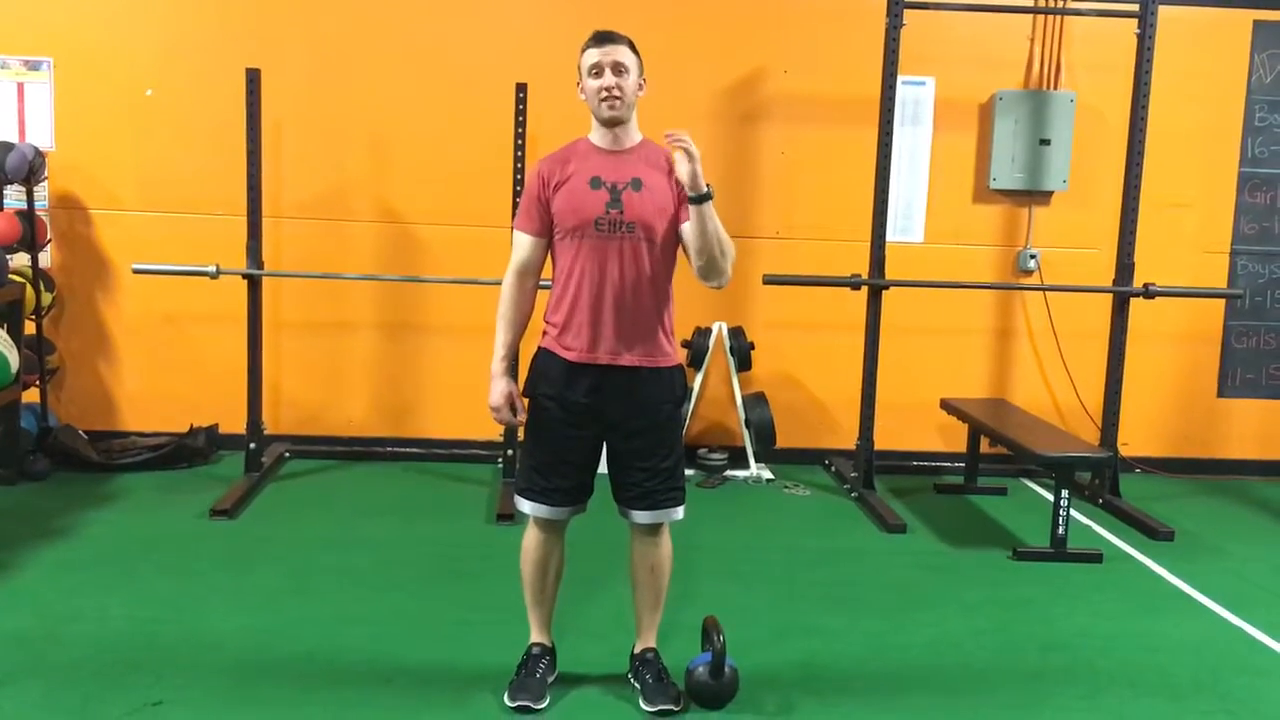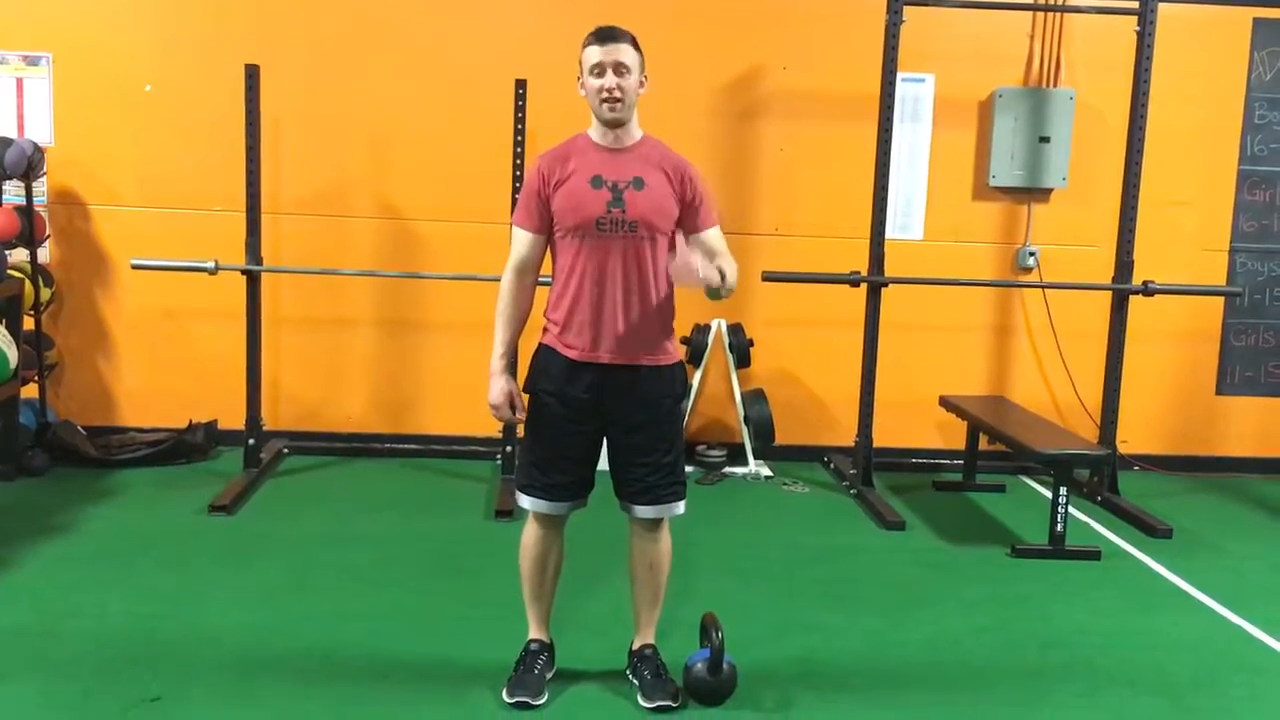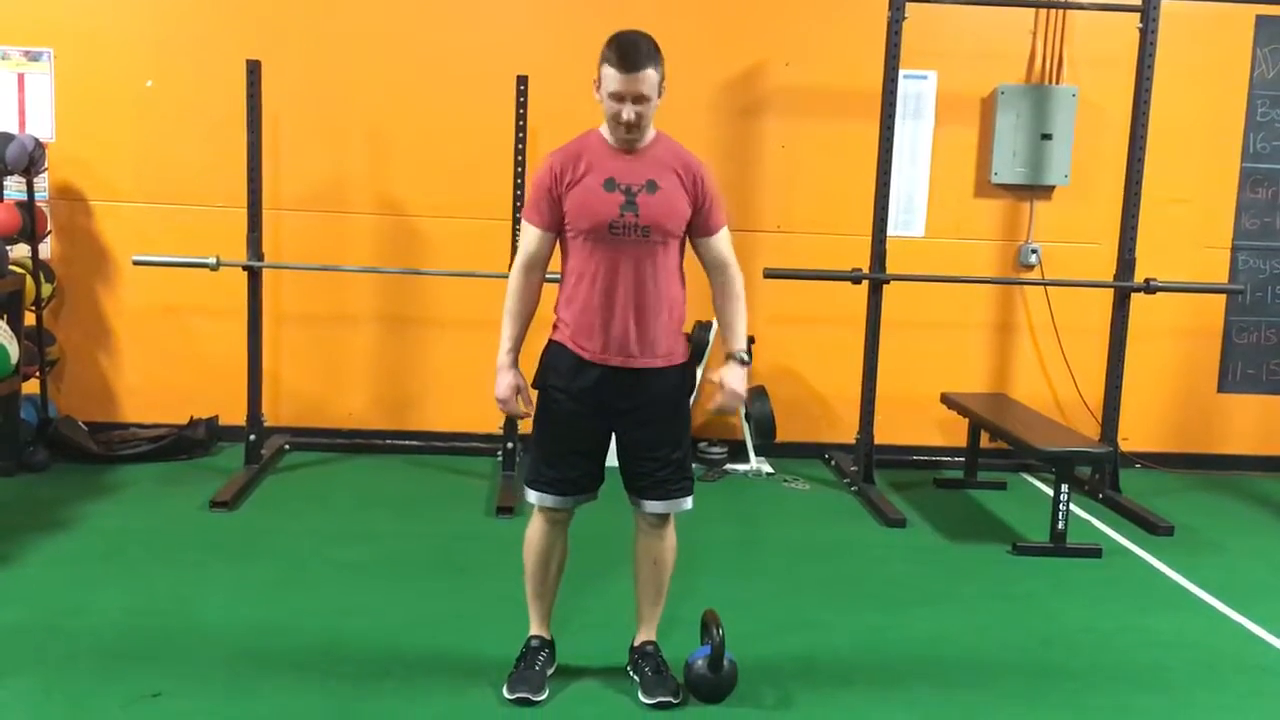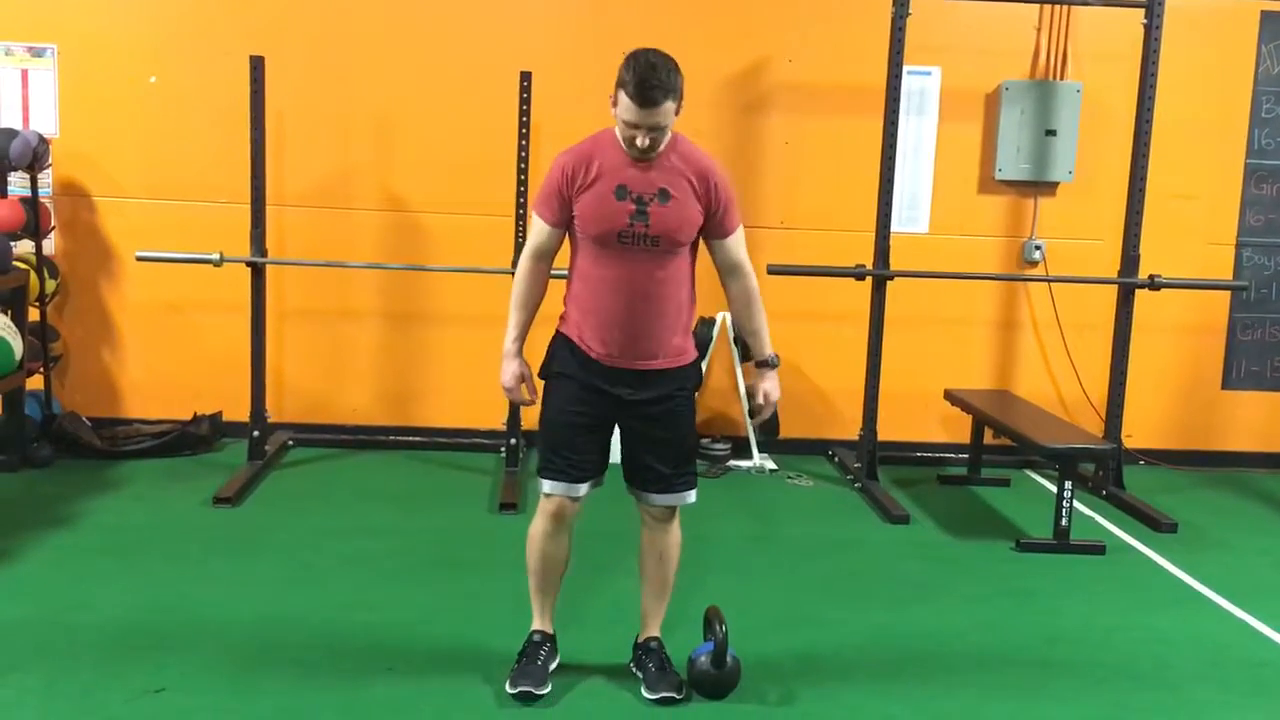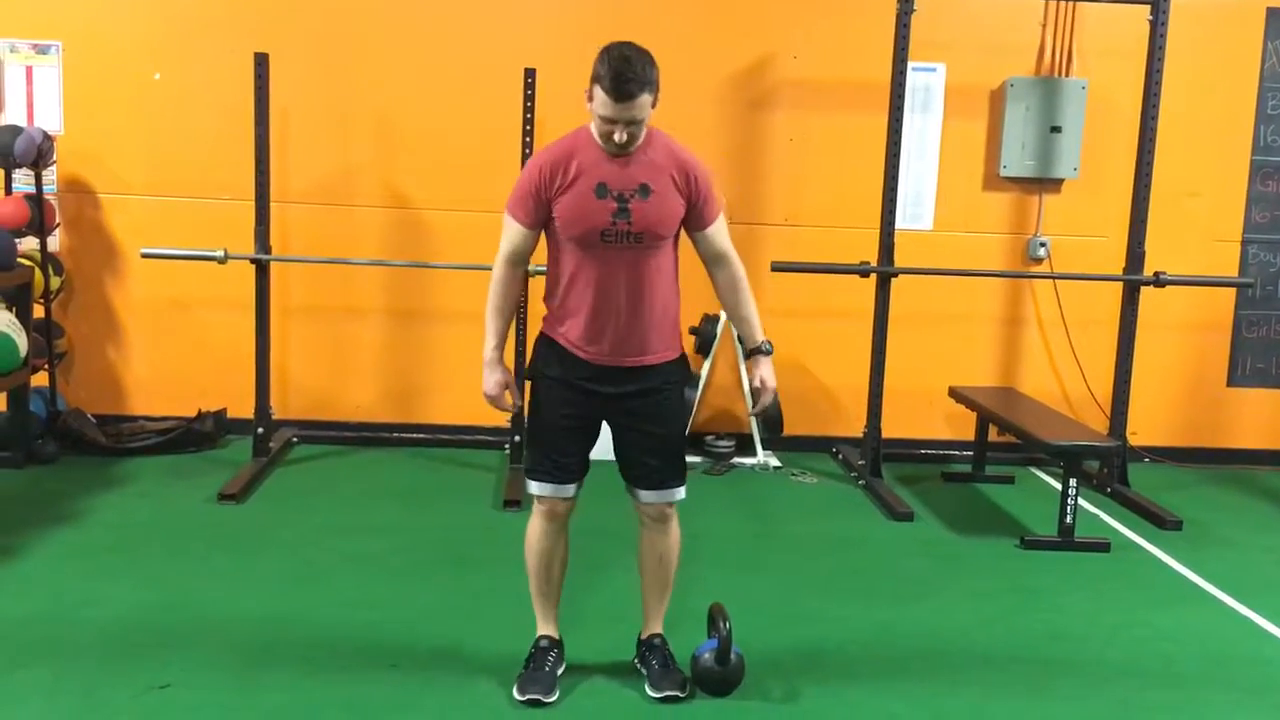
dt=0.3s
person 1, frame 1
left shoulder: (672, 171)
right shoulder: (552, 172)
left elbow: (717, 273)
right elbow: (521, 274)
left wrist: (697, 192)
right wrist: (501, 368)
left hip: (649, 374)
right hip: (564, 371)
left knee: (652, 521)
right knee: (546, 516)
left ankle: (647, 655)
right ankle: (539, 649)
person 1, frame 2
left shoulder: (677, 172)
right shoulder: (551, 169)
left elbow: (726, 277)
right elbow: (520, 271)
left wrist: (711, 269)
right wrist: (500, 365)
left hip: (650, 373)
right hip: (564, 369)
left knee: (651, 516)
right knee: (545, 513)
left ankle: (644, 651)
right ankle: (537, 646)
person 1, frame 3
left shoulder: (689, 173)
right shoulder: (562, 166)
left elbow: (722, 270)
right elbow: (528, 265)
left wrist: (735, 356)
right wrist: (506, 359)
left hip: (659, 372)
right hip: (574, 367)
left knee: (657, 513)
right knee: (550, 508)
left ankle: (646, 646)
right ankle: (538, 642)
person 1, frame 4
left shoulder: (704, 177)
right shoulder: (574, 166)
left elbow: (737, 272)
right elbow: (536, 258)
left wrist: (765, 362)
right wrist: (512, 349)
left hip: (666, 371)
right hip: (580, 360)
left knee: (661, 509)
right knee: (557, 502)
left ankle: (649, 643)
right ankle: (541, 637)
person 1, frame 5
left shoulder: (683, 170)
right shoulder: (549, 167)
left elbow: (721, 260)
right elbow: (510, 261)
left wrist: (758, 349)
right wrist: (493, 356)
left hip: (654, 367)
right hip: (567, 362)
left knee: (659, 508)
right knee: (551, 504)
left ankle: (653, 641)
right ankle: (546, 641)
